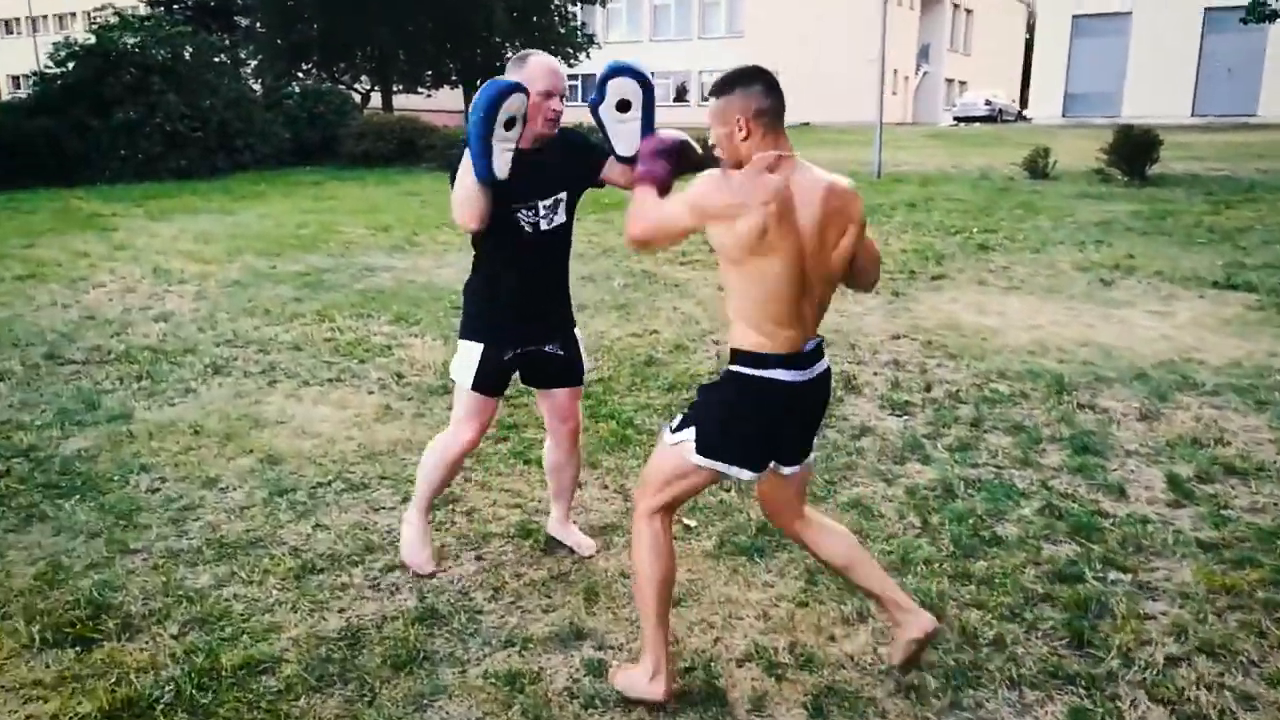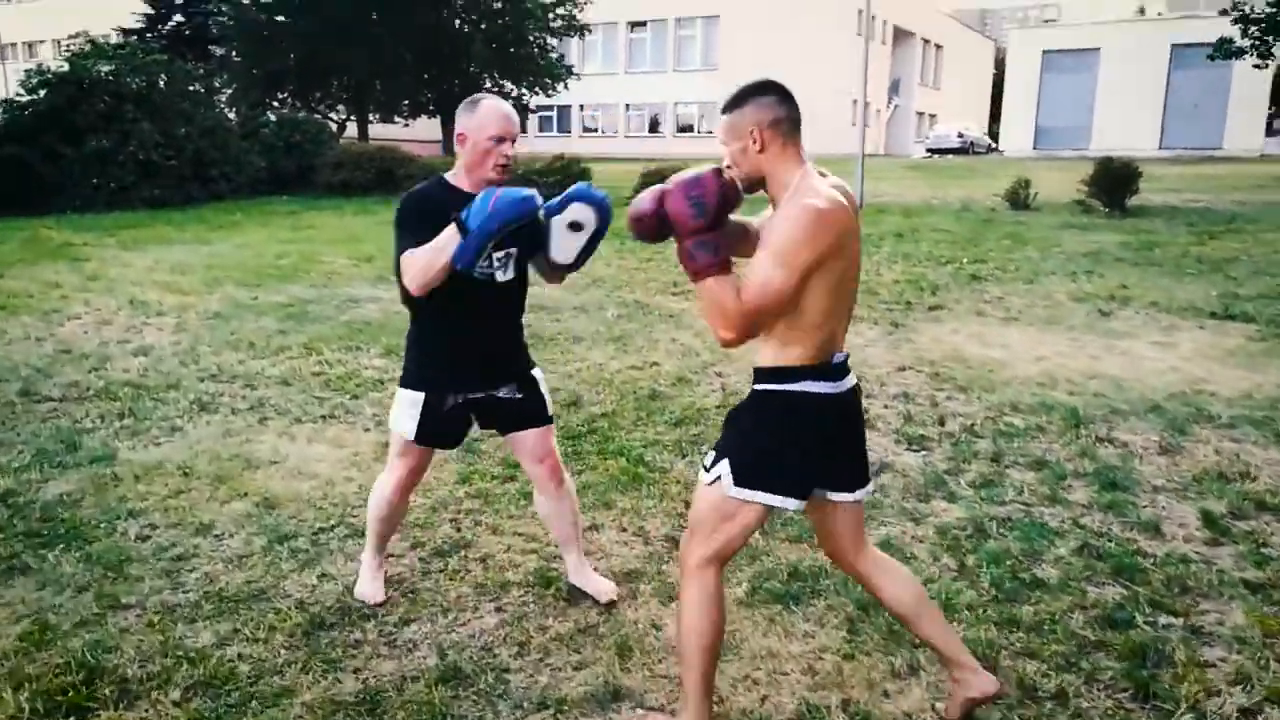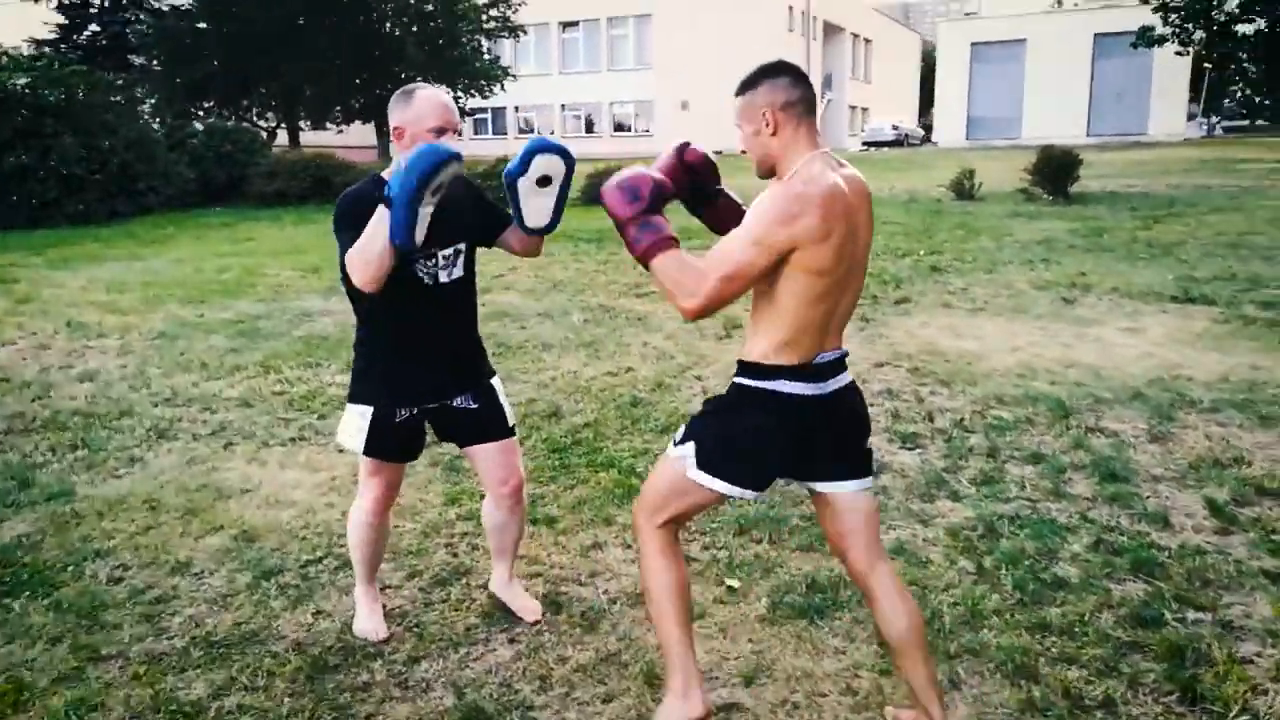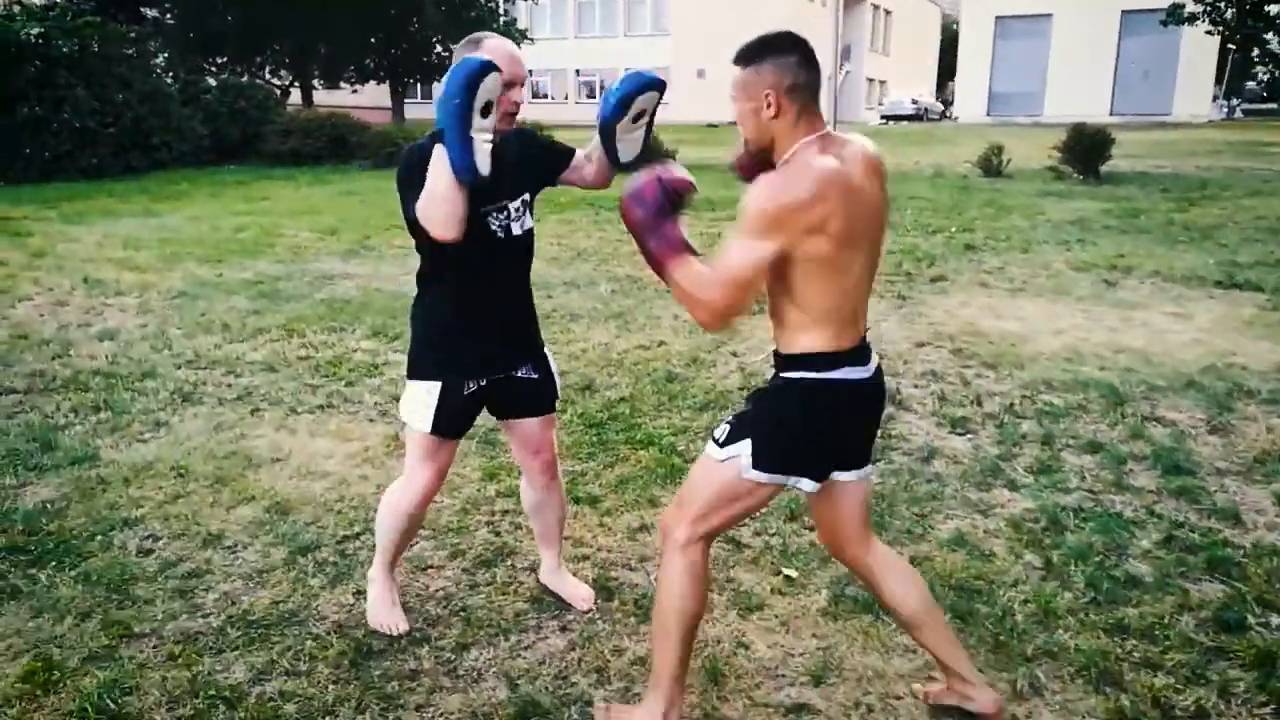
dt=0.3s
person 1, frame 1
left shoulder: (743, 194)
right shoulder: (836, 191)
left elbow: (639, 232)
right elbow: (865, 275)
left wrist: (650, 169)
left hip: (752, 389)
right hip: (805, 381)
left knee: (650, 505)
right knee: (787, 513)
left ankle: (652, 669)
right ankle: (910, 617)
person 1, frame 2
left shoulder: (805, 213)
right shoulder: (826, 190)
left elbow: (731, 328)
right elbow: (759, 236)
left wrist: (696, 236)
right wrist: (695, 214)
left hip: (789, 409)
right hip: (833, 398)
left knee: (701, 556)
right knee: (854, 552)
person 1, frame 3
left shoulder: (795, 198)
right shoulder: (849, 186)
left elbow: (695, 297)
left wrist: (639, 219)
right wrist: (706, 192)
left hip: (766, 403)
right hip: (834, 397)
left knee: (654, 519)
right knee: (868, 562)
person 1, frame 4
left shoulder: (783, 192)
right shoulder: (862, 157)
left elbow: (713, 307)
left wrist: (653, 227)
right wrist: (759, 166)
left hip: (807, 393)
right hip: (853, 381)
left knee: (683, 530)
right knee: (852, 541)
person 2, frame 1
left shoulder: (567, 146)
right shoulder: (485, 155)
left elbow: (629, 175)
right elbow: (469, 219)
left wrist: (627, 129)
right wrist: (480, 143)
left hip: (552, 318)
right hip: (494, 321)
left knee: (566, 424)
right knee: (467, 430)
left ankle: (561, 519)
right ankle: (417, 520)
person 2, frame 2
left shoulder: (517, 202)
right shoulder: (422, 204)
left elbow: (551, 273)
right elbow: (417, 281)
left wrist: (568, 245)
right wrist: (468, 227)
left hip: (507, 364)
right hip: (438, 369)
left knee: (548, 466)
right knee: (404, 472)
left ankle: (578, 566)
right ankle: (373, 557)
person 2, frame 3
left shoulder: (463, 192)
right shoulder: (360, 203)
left elbow: (526, 244)
right elbow: (366, 278)
right wrist: (398, 202)
left hip: (464, 370)
right hip: (389, 380)
left knee: (507, 481)
right knee: (376, 494)
left ankle: (503, 578)
right ankle: (365, 591)
person 2, frame 4
left shoulder: (523, 145)
right shoulder: (425, 159)
left elbow: (593, 173)
right elbow: (444, 228)
left wrist: (617, 130)
right wrist: (453, 136)
left hip: (516, 338)
right hip: (447, 347)
left knee: (541, 459)
right knee: (423, 476)
left ankle: (552, 566)
right ankle: (381, 576)
